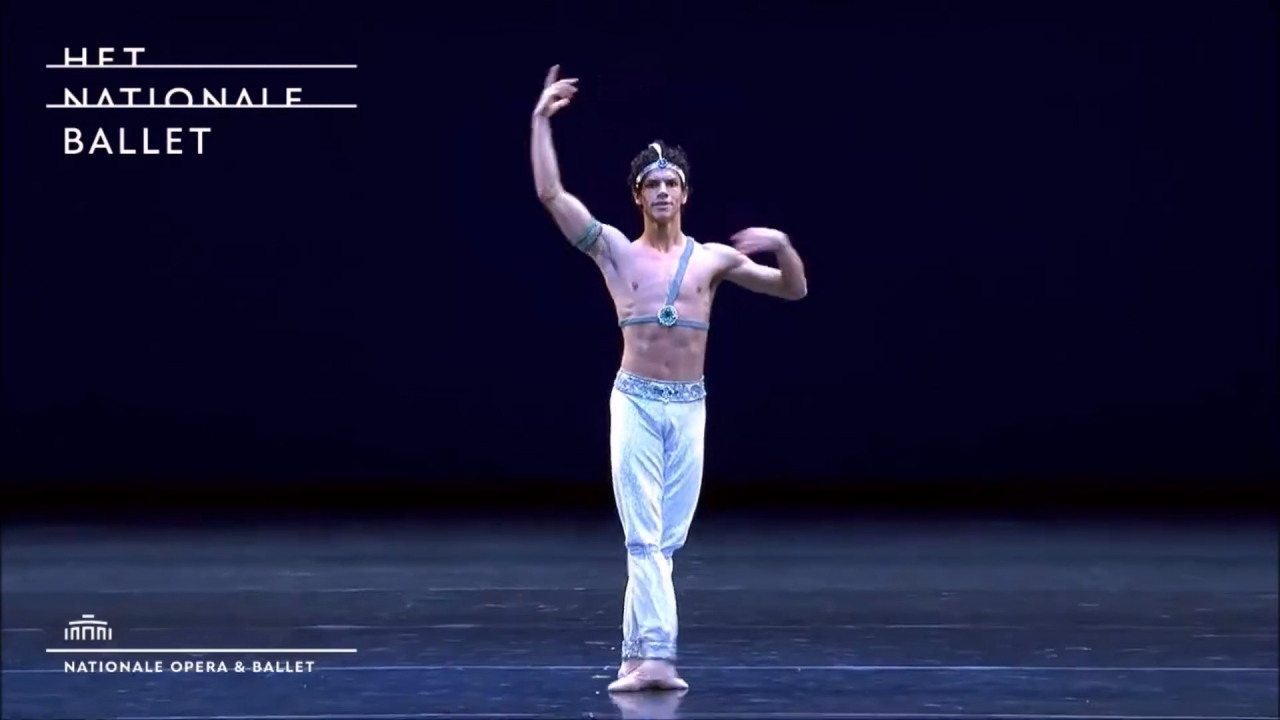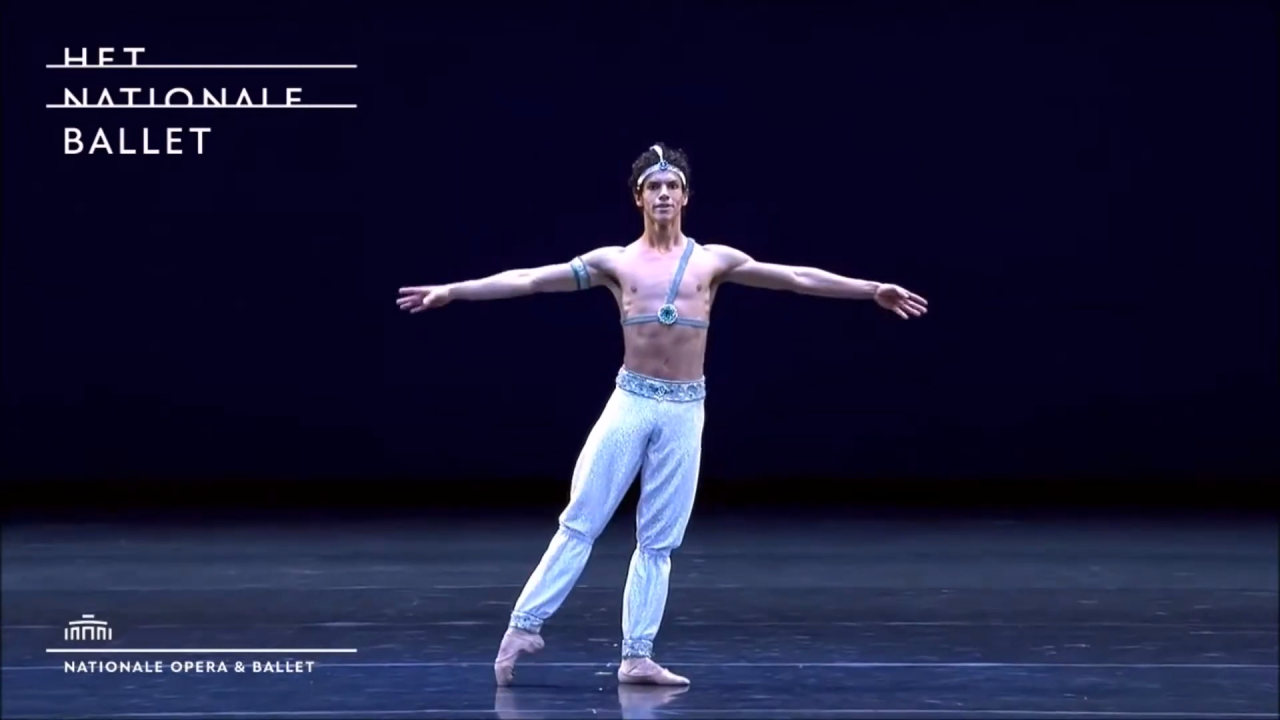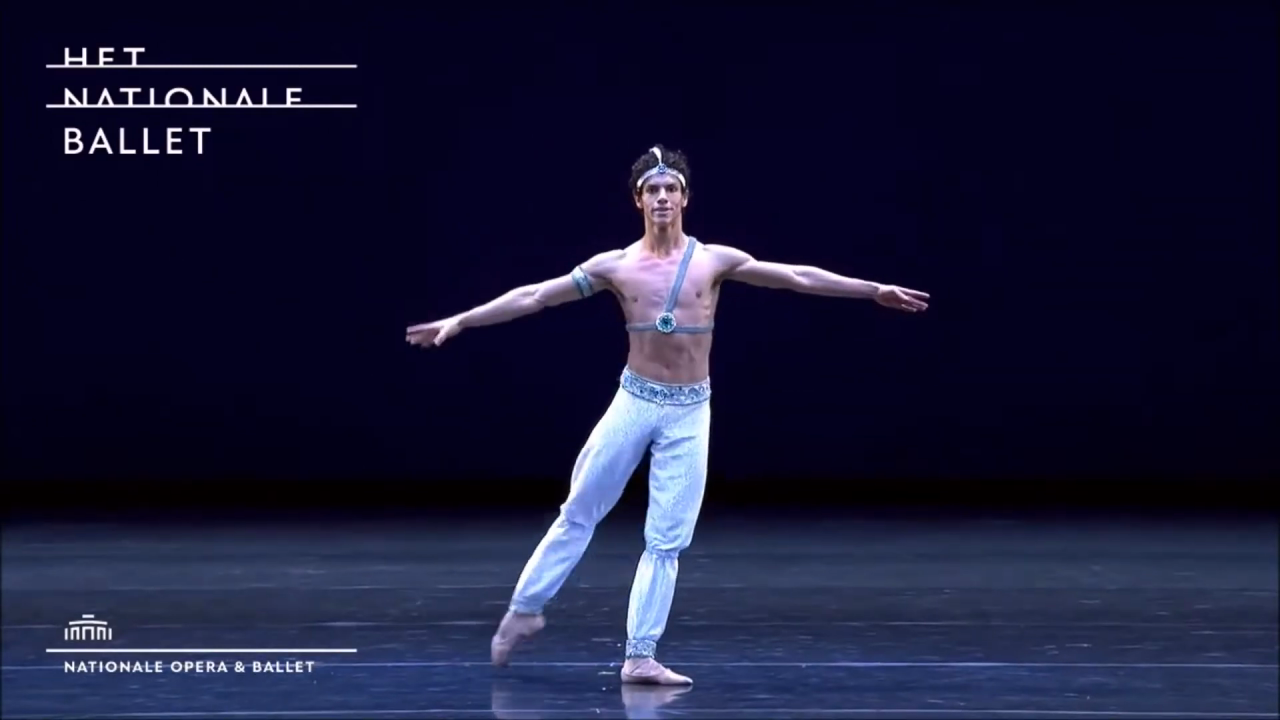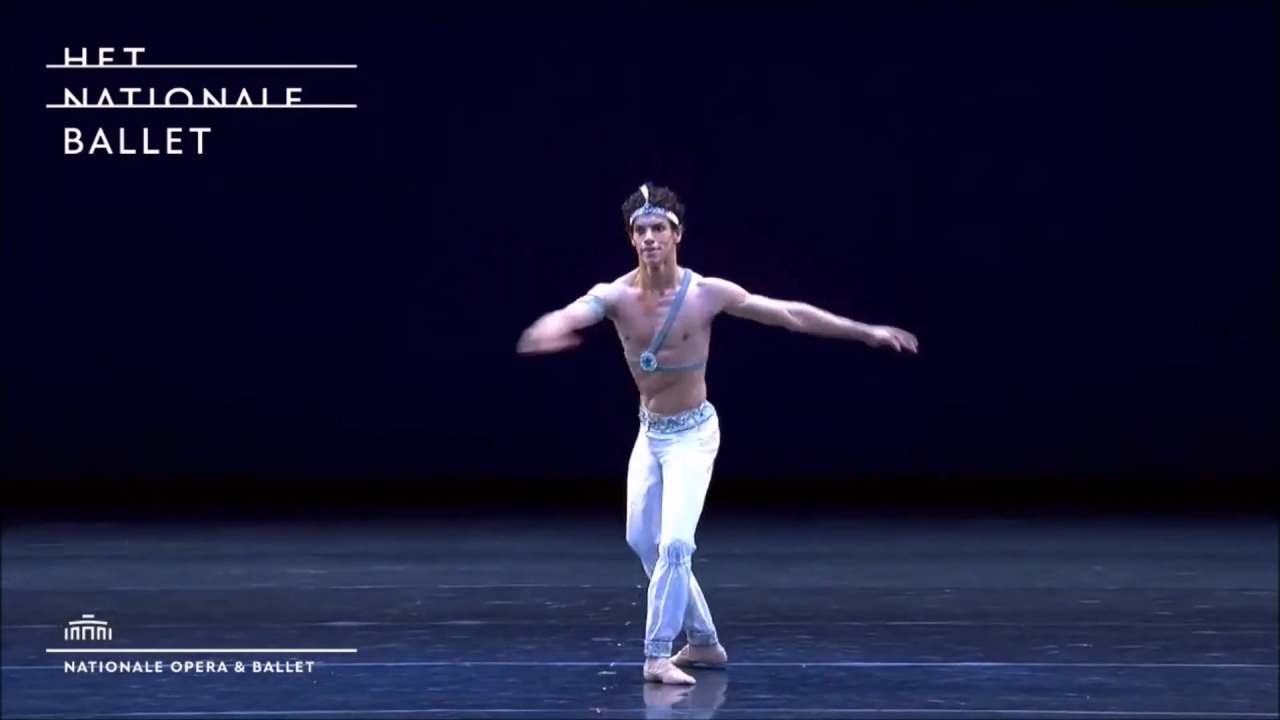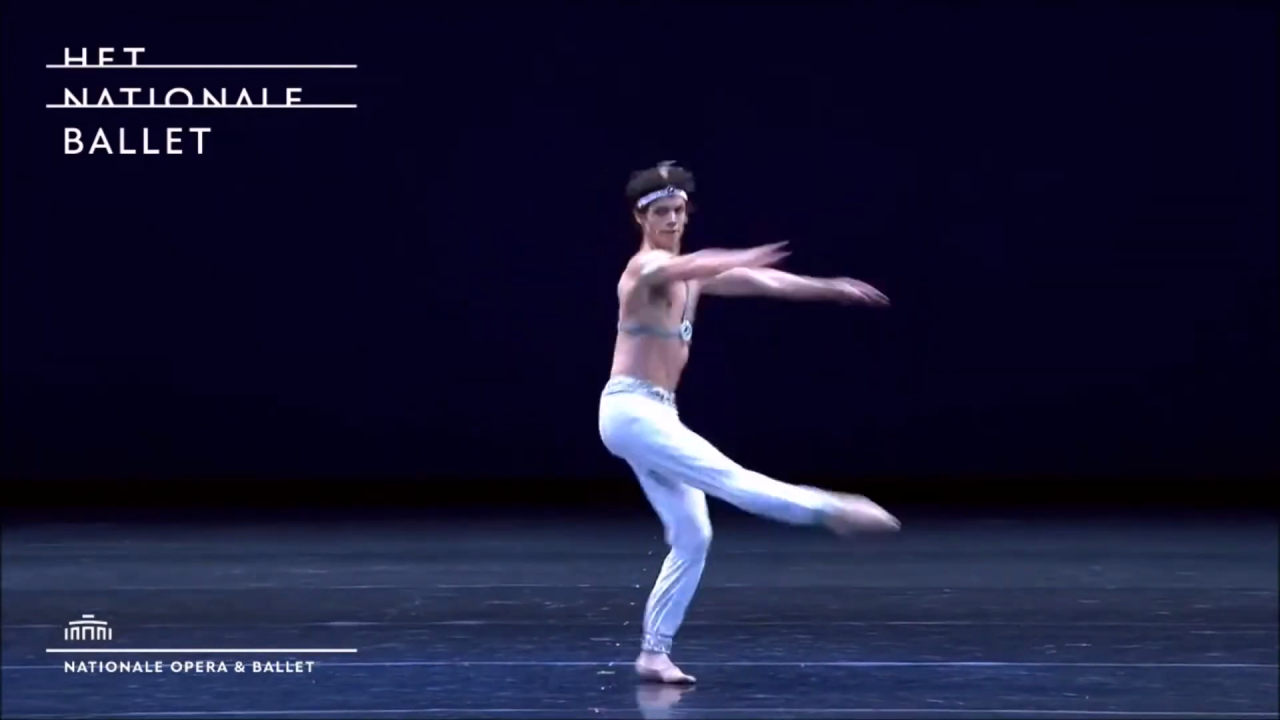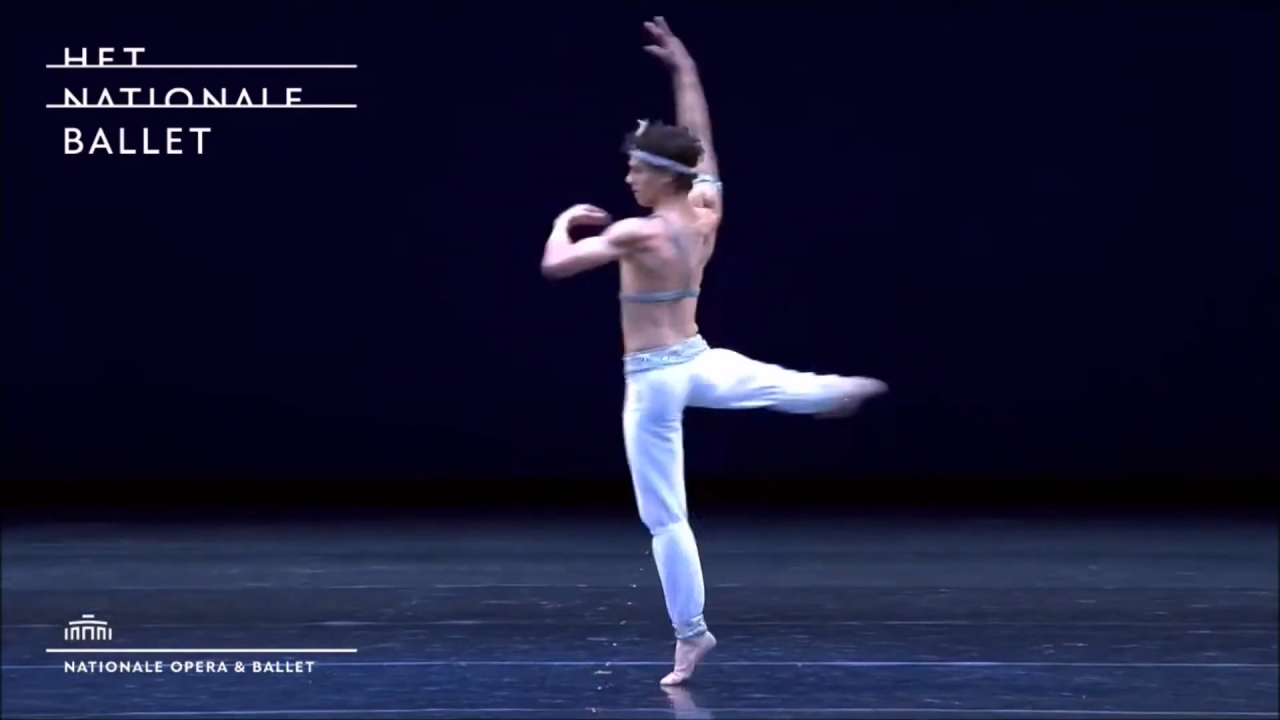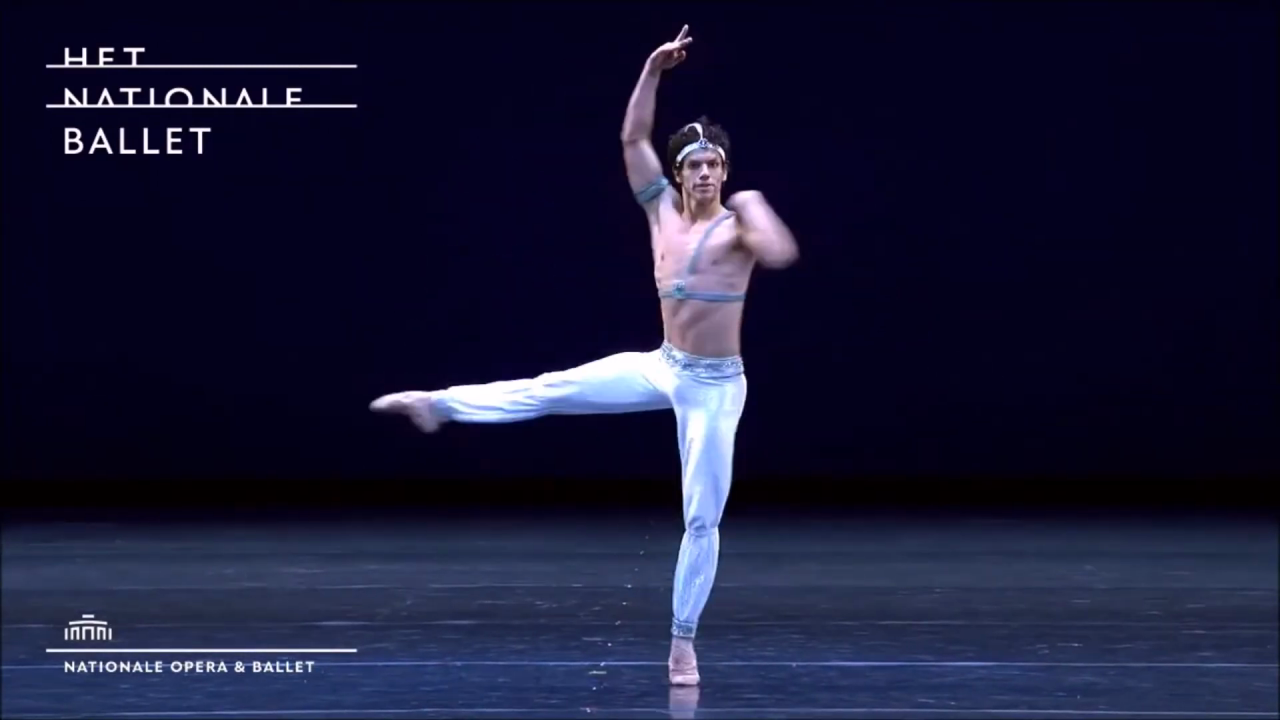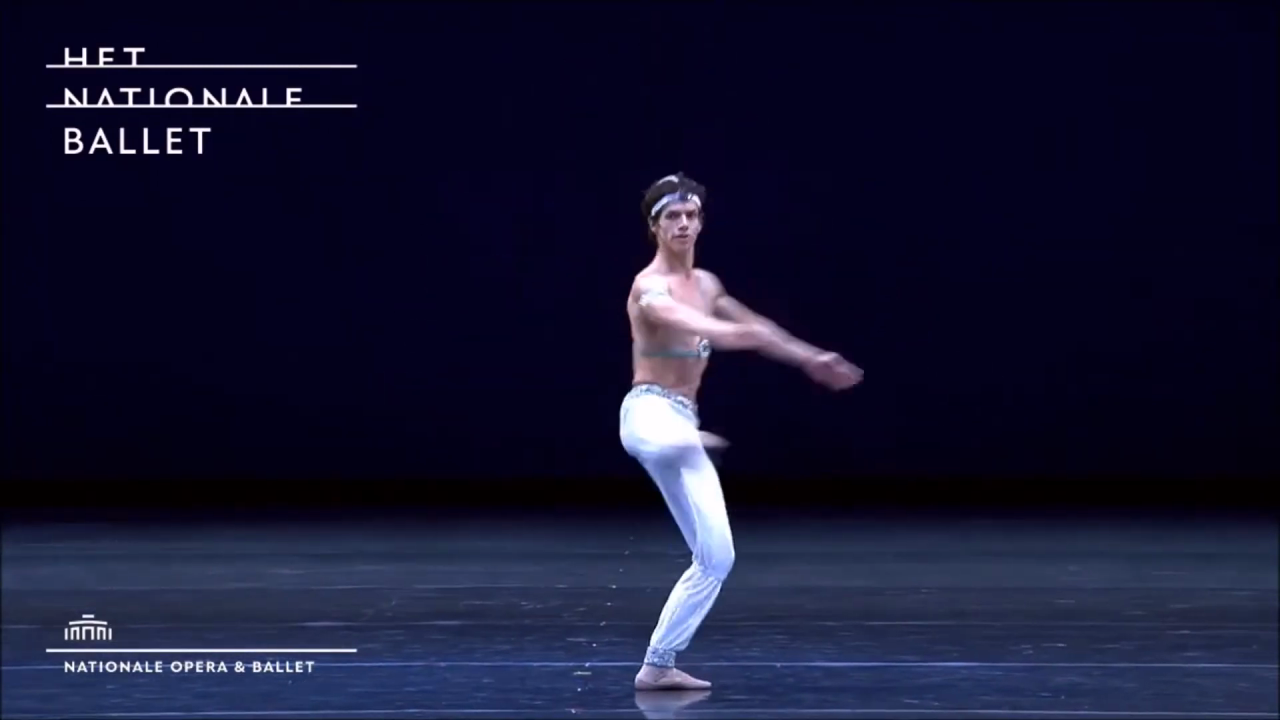
dt=0.4s
person 1, frame 1
left shoulder: (713, 257)
right shoulder: (614, 250)
left elbow: (795, 289)
right elbow: (550, 194)
left wrist: (779, 241)
right wrist: (542, 120)
left hip: (689, 408)
right hip: (635, 404)
left knee: (665, 541)
right knee: (644, 538)
left ankle: (638, 656)
right ankle: (654, 656)
person 1, frame 2
left shoulder: (715, 259)
right shoulder: (613, 260)
left elbow: (797, 278)
right elbow: (528, 281)
left wrist: (874, 289)
right wrist: (449, 289)
left hip: (686, 409)
right hip: (631, 401)
left knee: (660, 539)
right knee: (580, 520)
left ankle: (637, 656)
right ankle: (525, 624)
person 1, frame 3
left shoulder: (715, 258)
right shoulder: (614, 265)
left elbow: (798, 277)
right elbow: (534, 296)
left wrist: (874, 290)
right wrist: (458, 320)
left hip: (690, 412)
right hip: (635, 402)
left knee: (667, 540)
right knee: (579, 513)
left ankle: (639, 656)
right ankle: (523, 609)
person 1, frame 4
left shoulder: (708, 292)
right shoulder: (612, 295)
left elbow: (791, 315)
right elbow: (565, 316)
left wrist: (870, 332)
right wrist: (548, 330)
left hip: (692, 432)
right hip: (651, 434)
left knee: (674, 542)
right knee: (645, 543)
left ankle: (659, 654)
right ankle: (702, 642)
person 1, frame 5
left shoulder: (685, 275)
right shoulder: (648, 266)
left elbow: (762, 282)
right elbow: (683, 266)
left wrist: (833, 287)
right wrist: (740, 258)
left hip: (649, 417)
right hip: (634, 413)
left knee: (692, 540)
right knee: (730, 480)
left ankle: (654, 653)
person 1, frame 6
left shoulder: (637, 232)
right shoulder: (705, 214)
left elbow: (555, 267)
right elbow: (703, 143)
left wrist: (562, 222)
right wrist: (684, 62)
left hip: (652, 385)
right hip: (699, 362)
left knee: (664, 520)
left ankle: (689, 637)
right ankle: (834, 389)
person 1, frame 7
left shoulder: (740, 224)
right shoulder: (663, 213)
left elbow: (782, 253)
right elbow: (632, 138)
left wrist: (752, 204)
right wrist: (652, 66)
left hip: (715, 387)
right hip: (663, 368)
left knee: (702, 521)
right knee: (544, 391)
left ankle: (683, 639)
right ankle: (436, 403)
person 1, frame 8
left shoulder: (704, 283)
right shoulder: (650, 289)
left elbow: (755, 327)
right elbow: (686, 326)
left wrist: (812, 359)
right wrist: (724, 335)
left hip: (677, 415)
right hip: (652, 416)
left knee: (717, 559)
left ankle: (658, 665)
